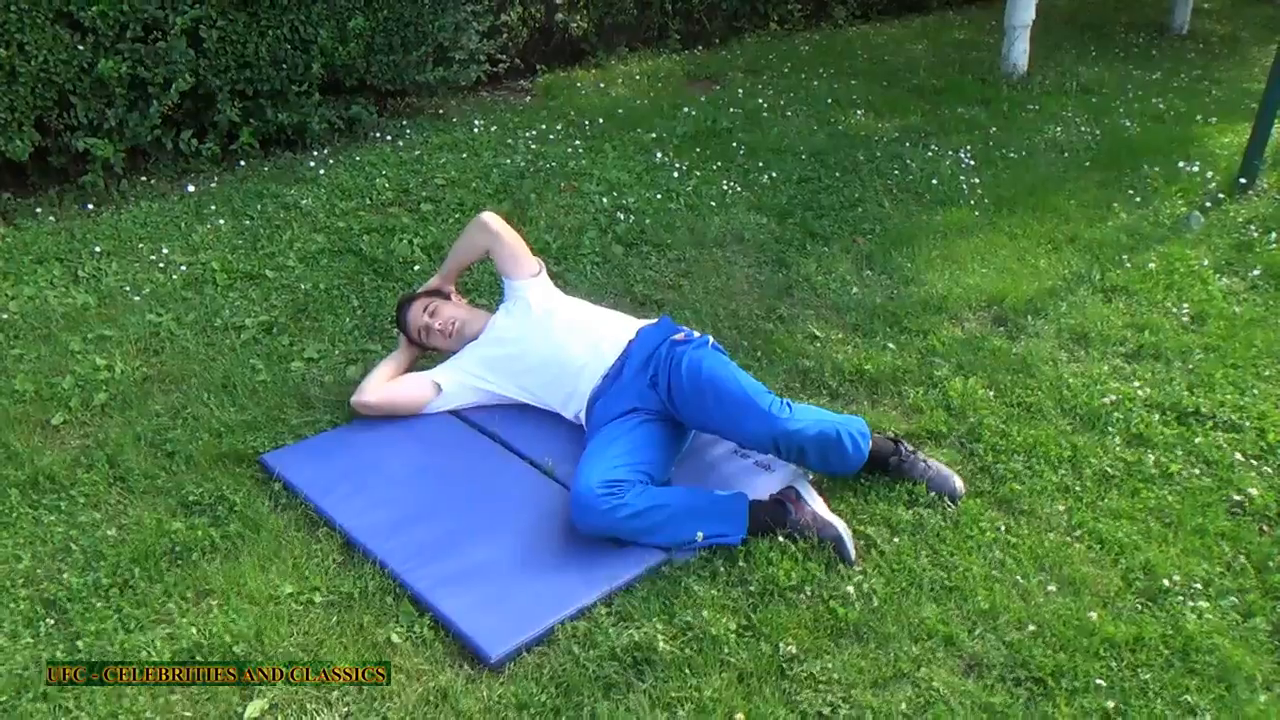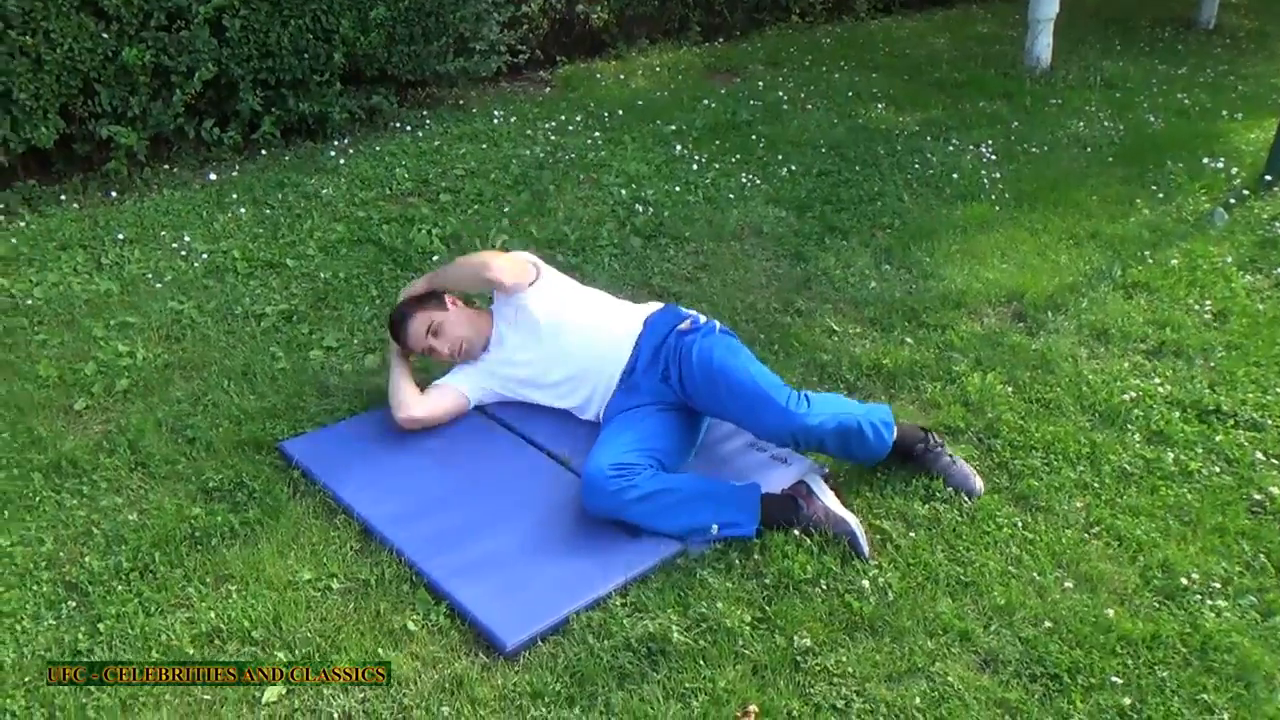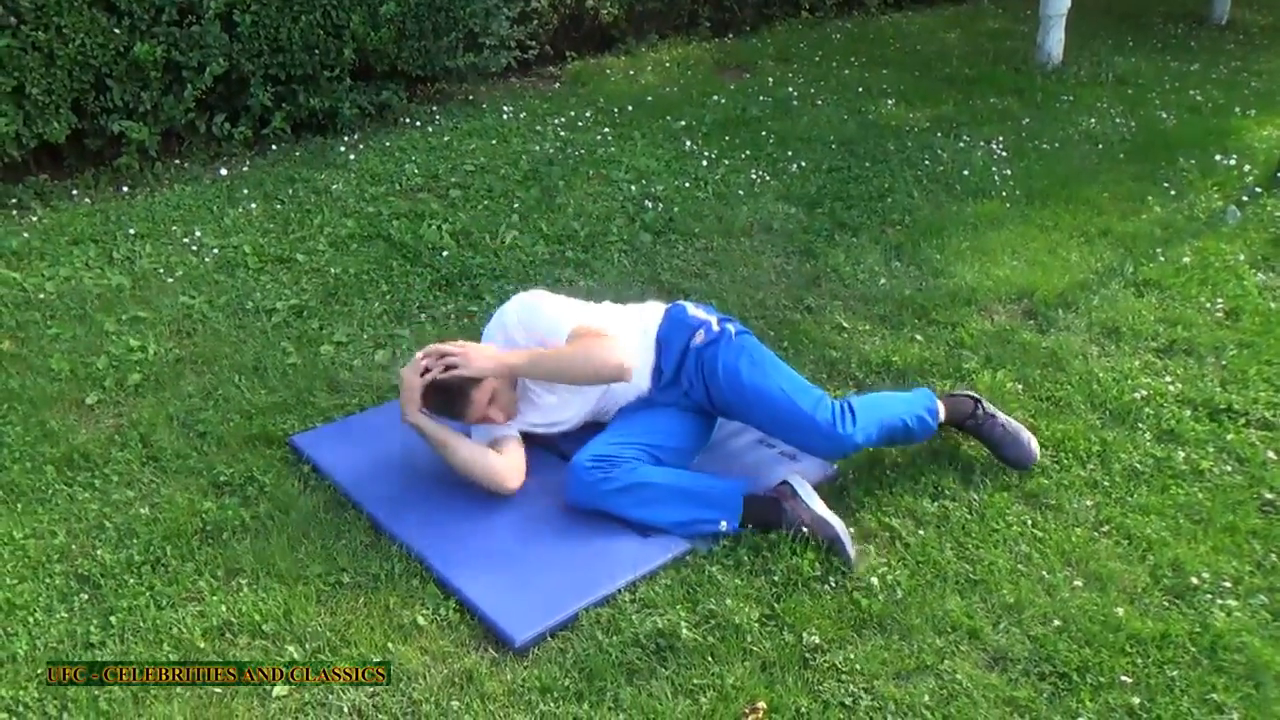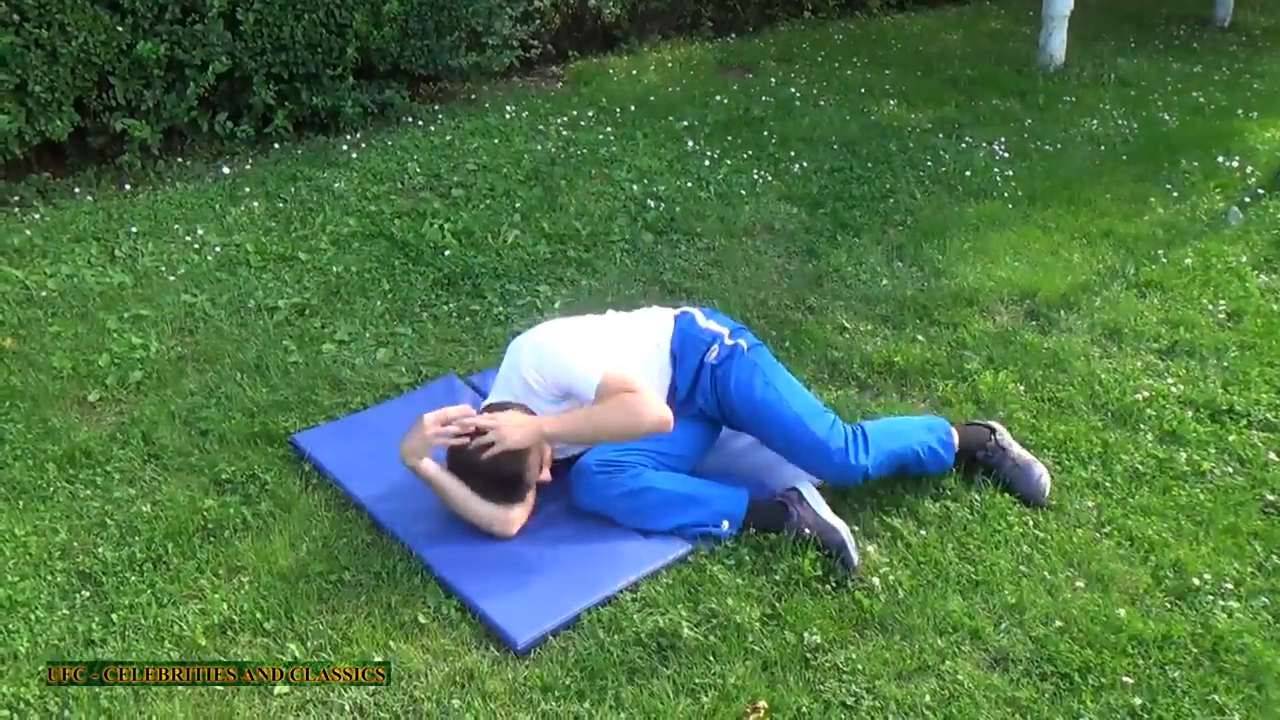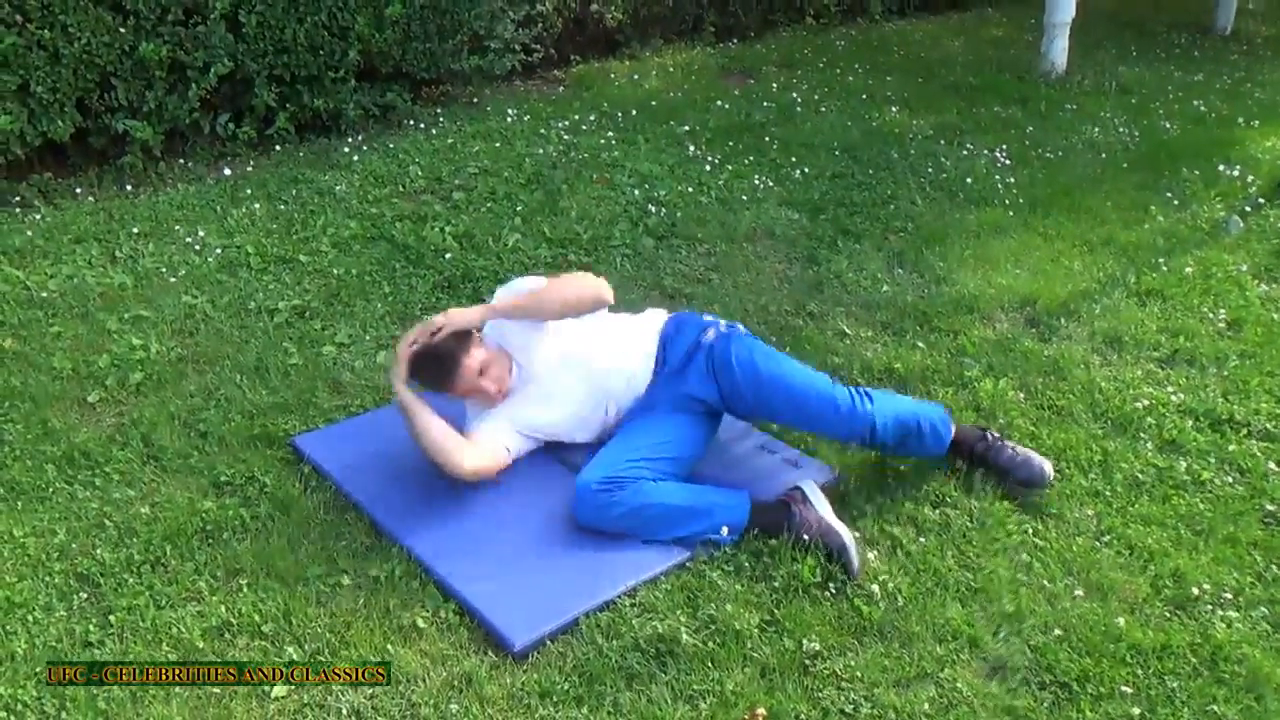
dt=0.5s
person 1, frame 1
left shoulder: (524, 297)
right shoulder: (463, 374)
left elbow: (488, 224)
right elbow: (367, 399)
left wrist: (439, 282)
right wrist: (406, 349)
left hip: (657, 352)
right hip: (616, 415)
left knee: (772, 425)
right knee: (592, 505)
left ankle: (884, 451)
right ankle: (778, 513)
person 1, frame 2
left shoulder: (511, 274)
right shoulder: (477, 376)
left elbow: (496, 267)
right elbow: (410, 413)
left wrist: (430, 281)
right wrist: (398, 356)
left hip: (668, 342)
right hip: (633, 404)
left knee: (791, 418)
right knee: (603, 485)
left ankle: (908, 440)
right ankle: (788, 508)
person 1, frame 3
left shoulder: (521, 317)
right shoulder: (499, 413)
left elbow: (614, 360)
right elbow: (505, 479)
left wrist: (504, 361)
right wrist: (419, 419)
left hip: (686, 346)
right hip: (656, 408)
left knee: (832, 430)
right knee: (589, 479)
left ankle: (957, 409)
right ankle: (771, 510)
person 1, frame 4
left shoulder: (538, 357)
right shoulder: (501, 438)
left elbow: (650, 413)
right elbow: (505, 522)
left wrist: (540, 427)
right wrist: (420, 463)
left hip: (696, 352)
right hip: (681, 415)
left knee: (842, 457)
right knee: (592, 483)
left ankle: (971, 440)
right ankle: (776, 514)
person 1, frame 5
left shoulder: (512, 303)
right shoulder: (496, 422)
left elbow: (596, 291)
right elbow: (466, 465)
left wrist: (482, 311)
right wrist: (406, 398)
left hip: (685, 348)
right hip: (656, 412)
left knee: (844, 411)
right knee: (593, 498)
left ankle: (970, 440)
right ankle: (780, 516)
